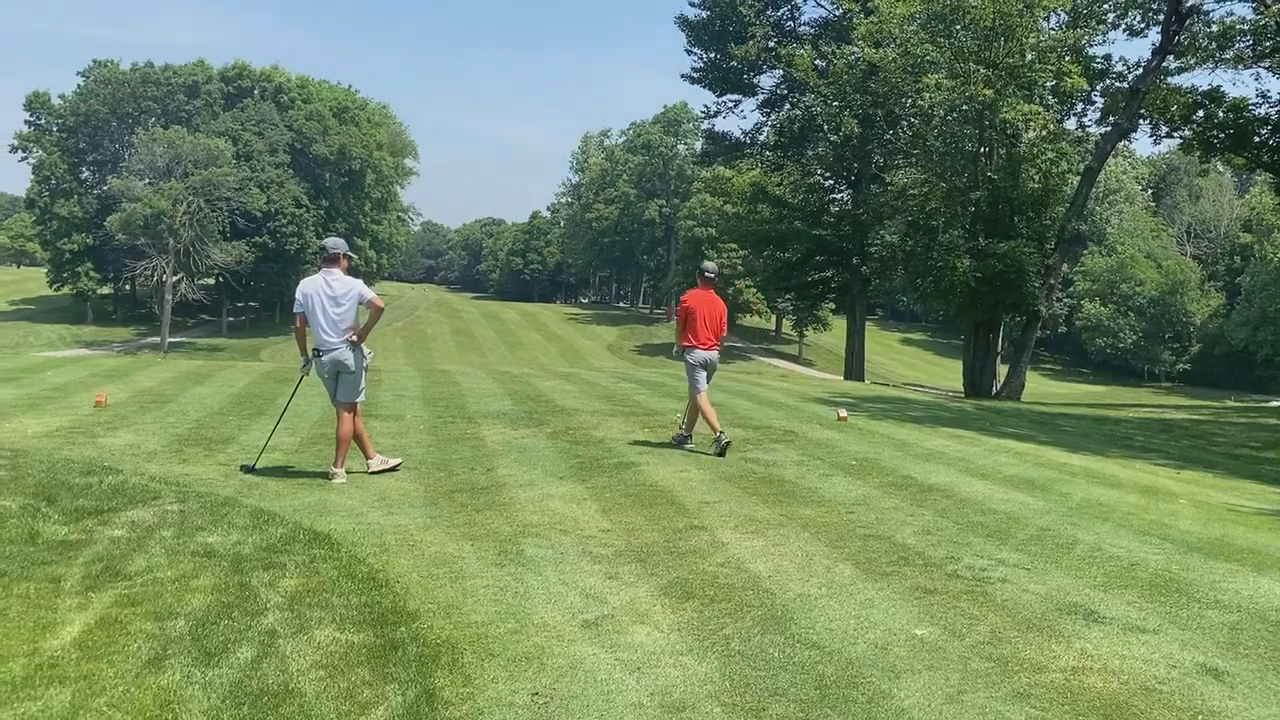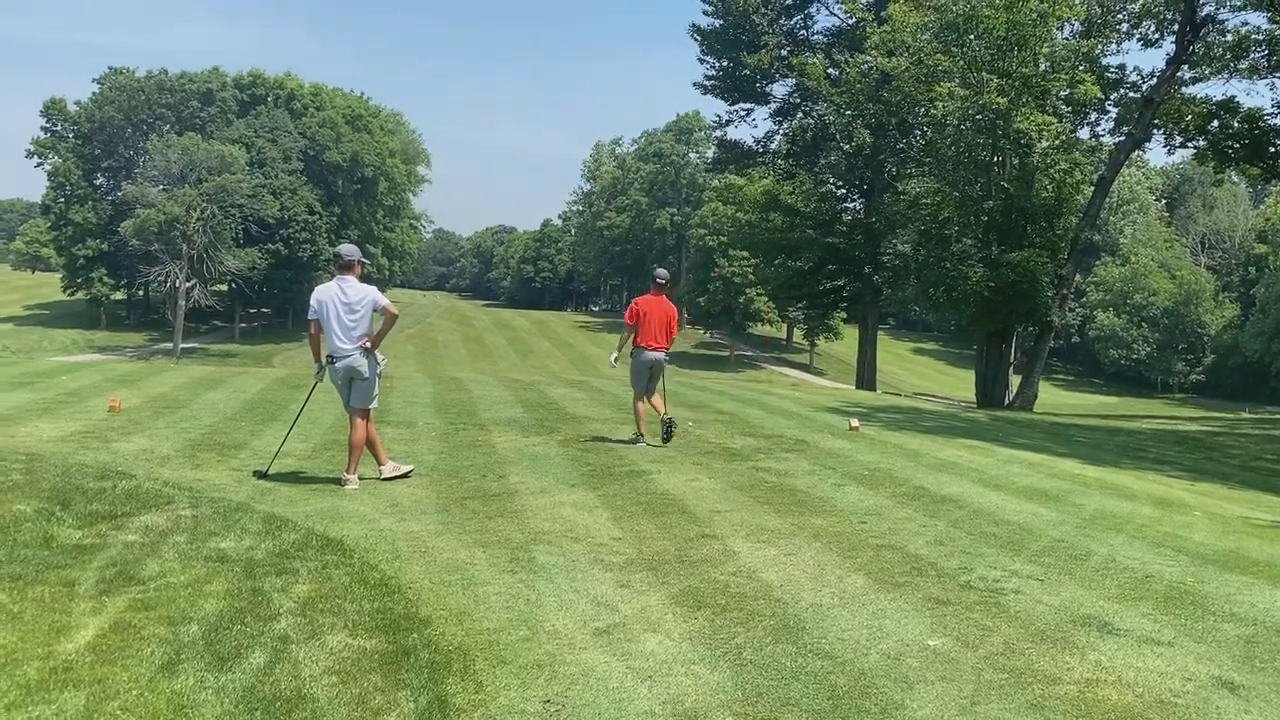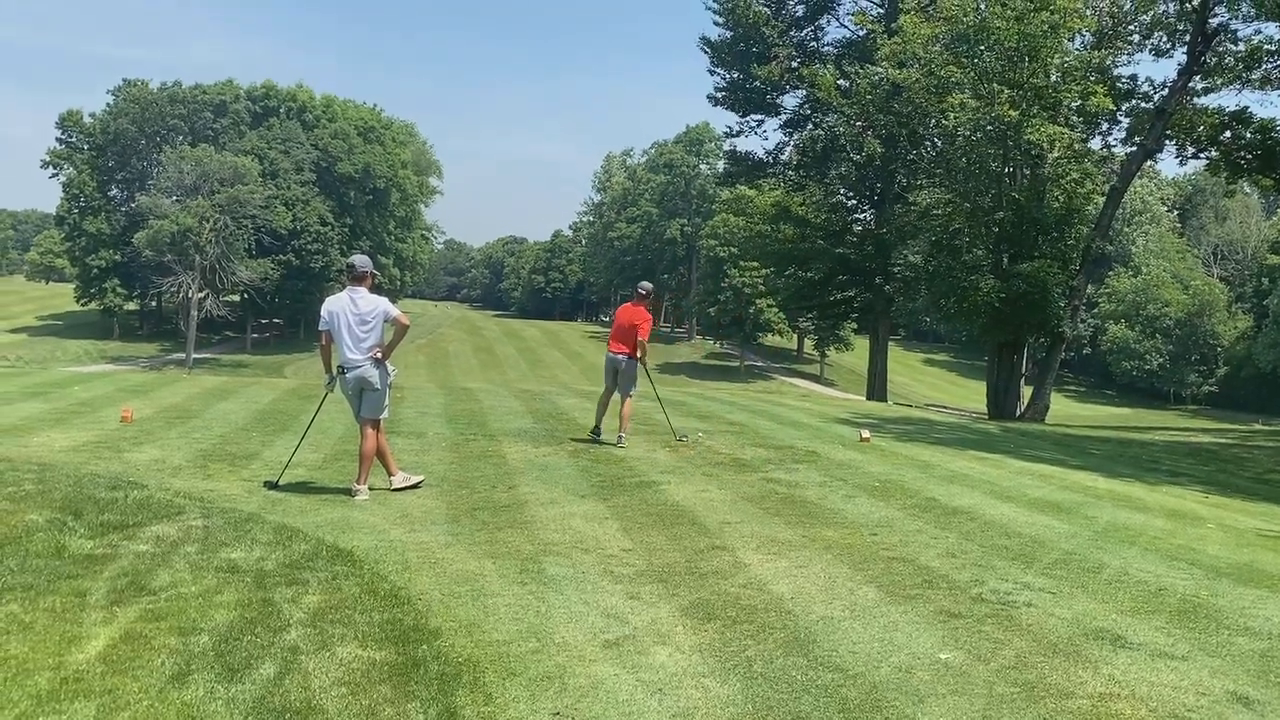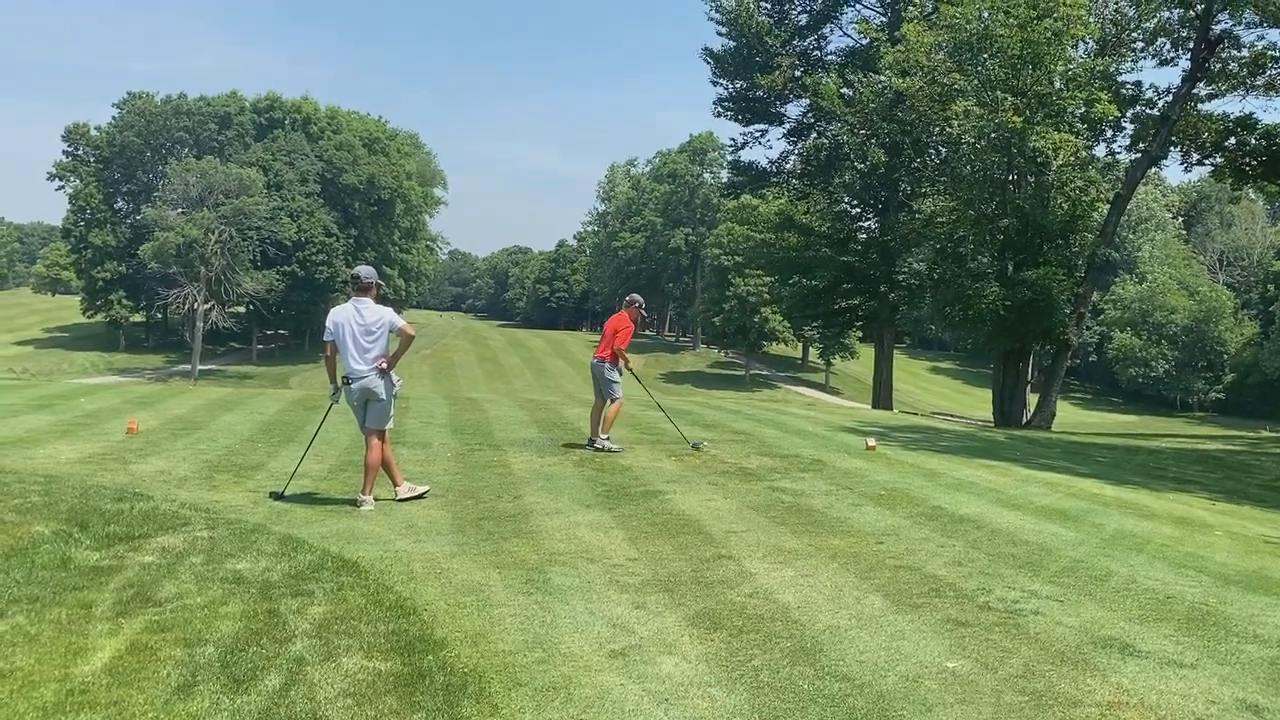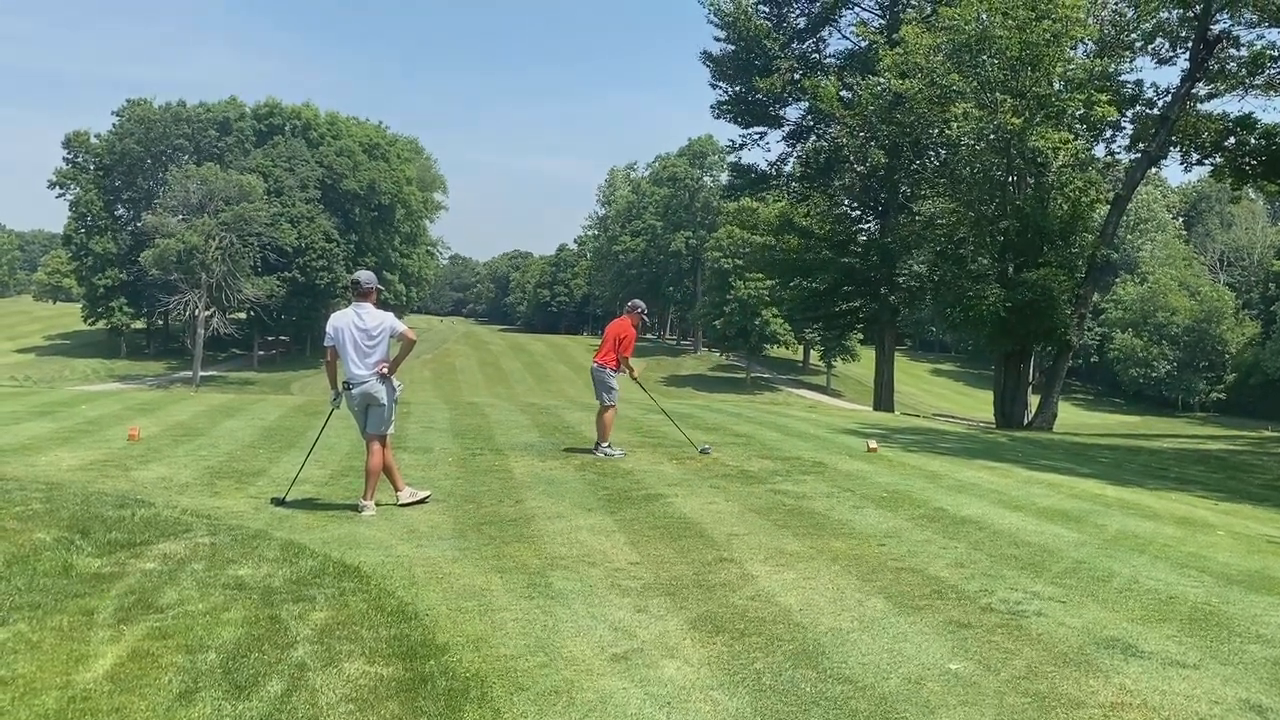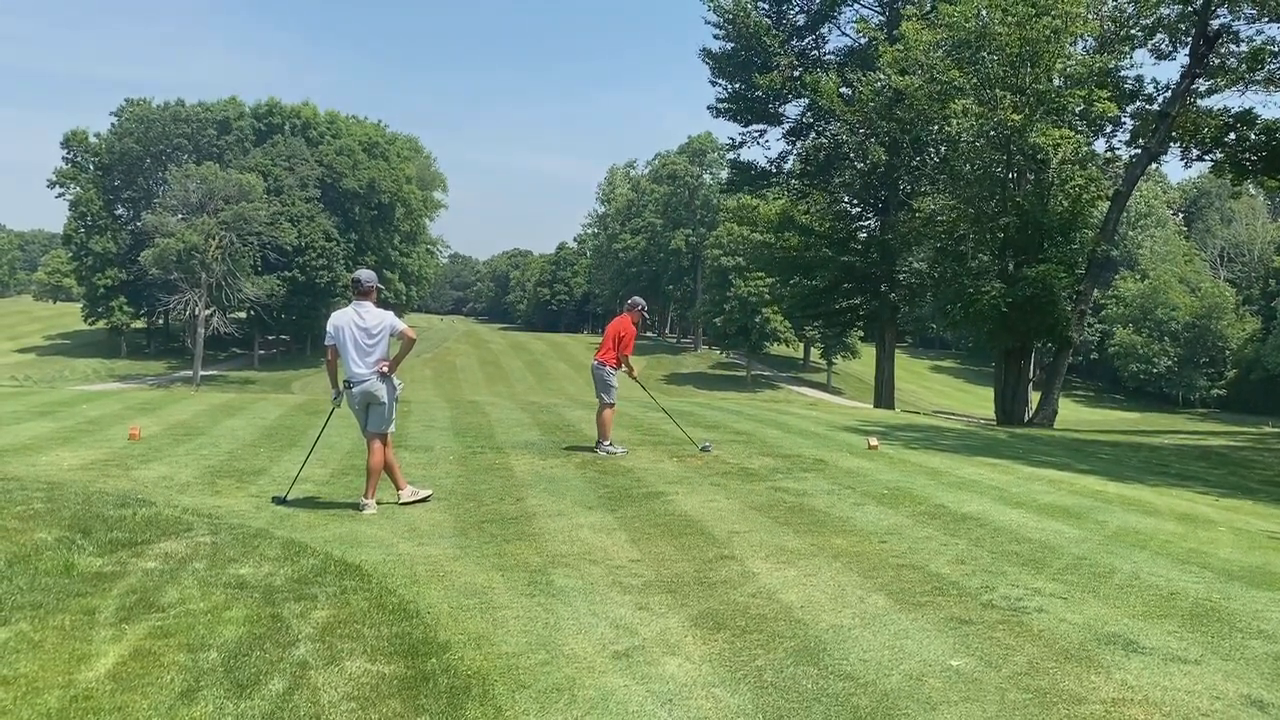
dt=0.7s
person 1, frame 1
left shoulder: (305, 286)
right shoulder: (352, 284)
left elbow: (299, 325)
right elbow: (379, 306)
left wrist: (304, 356)
right wrist: (363, 333)
left hip: (322, 356)
right hip: (349, 352)
left knee: (351, 409)
right knee: (347, 411)
left ankle: (373, 459)
right ankle: (337, 469)
person 1, frame 2
left shoulder: (320, 292)
right shoulder: (367, 291)
left elbow: (313, 332)
right elbow: (393, 313)
left wrist: (318, 363)
right wrist: (377, 340)
left hip: (336, 363)
right hip: (363, 359)
left knee: (364, 415)
right knee: (360, 418)
left ankle: (385, 465)
right ankle: (350, 475)
person 1, frame 3
left shoulder: (331, 303)
right shoulder: (378, 302)
left elbow: (324, 343)
right elbow: (404, 323)
left wrist: (328, 374)
right wrist: (388, 351)
left hip: (347, 373)
right hip: (373, 369)
left knee: (375, 426)
right knee: (370, 428)
left ankle: (395, 475)
right ankle: (360, 485)
person 1, frame 4
left shoulder: (336, 314)
right shoulder: (383, 313)
left elbow: (329, 354)
right elbow: (410, 333)
left wrist: (333, 385)
right wrist: (393, 361)
left hip: (352, 384)
right hip: (379, 380)
left knee: (380, 437)
right knee: (375, 439)
left ankle: (400, 486)
right ankle: (366, 496)
person 1, frame 5
left shoulder: (336, 319)
right shoulder: (384, 318)
left elbow: (330, 359)
right elbow: (411, 337)
left wrist: (334, 390)
right wrist: (394, 365)
left hip: (353, 389)
right hip: (379, 385)
left knee: (381, 442)
right knee: (376, 444)
left ankle: (402, 491)
right ankle: (367, 501)
person 1, frame 6
left shoulder: (336, 318)
right shoulder: (384, 317)
left elbow: (330, 358)
right elbow: (411, 337)
left wrist: (335, 389)
right wrist: (394, 364)
left hip: (353, 388)
right hip: (380, 383)
left knee: (382, 440)
right knee: (377, 442)
left ankle: (403, 488)
right ankle: (368, 499)
person 2, frame 1
left shoulder: (687, 299)
right shoulder: (720, 303)
left elbow: (680, 328)
right elbow: (722, 333)
left wrist: (677, 345)
left hip: (694, 353)
right hip: (713, 354)
left knee: (700, 398)
right knee: (696, 395)
left ankle: (720, 434)
right ankle: (686, 435)
person 2, frame 2
left shoulder: (638, 302)
right shoulder: (671, 308)
left elbow: (628, 330)
right elbow: (672, 336)
left wrist: (617, 351)
left hip: (642, 353)
right hip: (661, 355)
left knee: (639, 394)
right knee: (652, 392)
left ankle: (641, 435)
right ankle: (665, 417)
person 2, frame 3
left shoulder: (621, 309)
right shoulder: (645, 316)
right elbow: (641, 340)
right wrist: (643, 357)
left hip: (611, 354)
right hip: (628, 359)
left knee: (608, 391)
right knee: (626, 397)
left ankle: (597, 428)
right ankle: (621, 436)
person 2, frame 4
left shoulder: (614, 318)
right shoulder: (627, 324)
right elbow: (618, 348)
left wrist: (616, 363)
right wrist: (627, 362)
left hip: (597, 361)
right hip: (606, 364)
left knee: (600, 402)
right knee: (616, 401)
left ankle: (594, 439)
right ankle: (603, 438)
person 2, frame 5
left shoulder: (615, 323)
right shoulder: (630, 330)
right elbow: (623, 356)
left wrist: (619, 366)
right wrist: (632, 371)
left hip: (597, 365)
right hip: (606, 369)
left knee: (604, 406)
right knee: (610, 407)
left ankle: (600, 443)
right ankle: (604, 447)
person 2, frame 6
left shoulder: (617, 321)
right shoulder: (630, 328)
right elbow: (623, 355)
left wrist: (623, 366)
right wrist: (631, 370)
left hip: (598, 364)
right hip: (607, 368)
left knee: (603, 405)
right knee: (609, 406)
left ankle: (601, 441)
right ankle: (606, 445)
